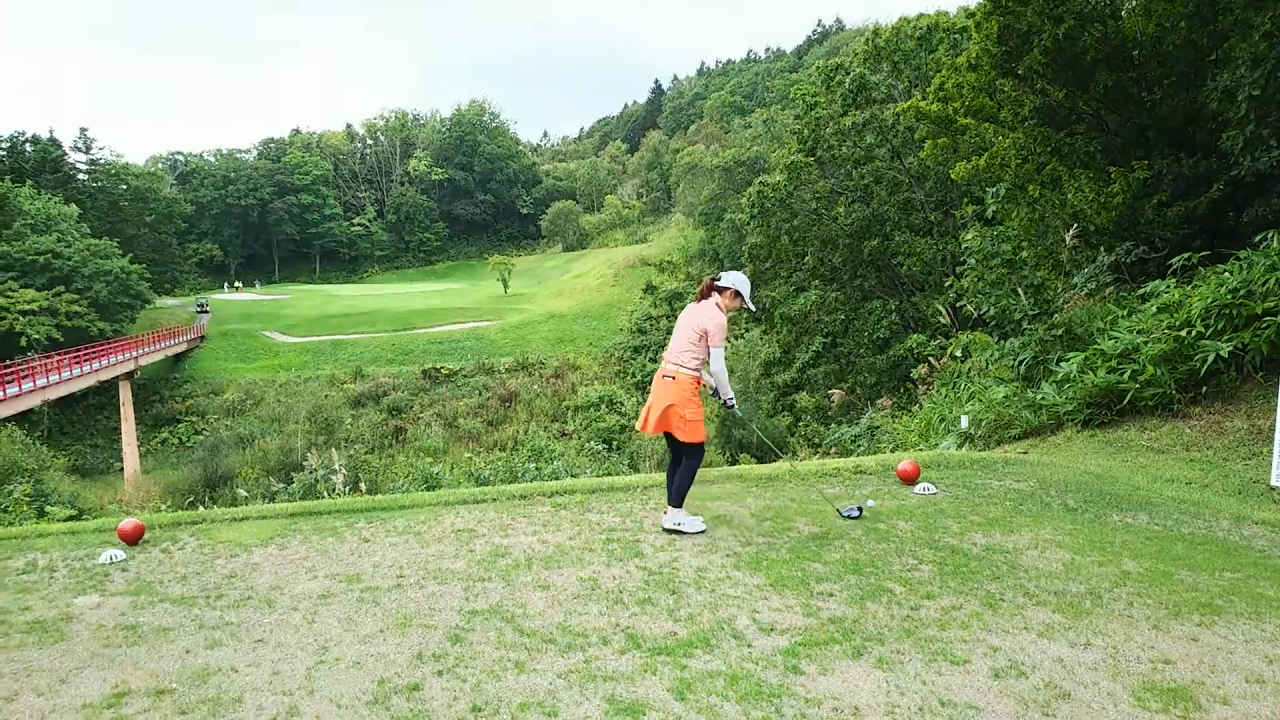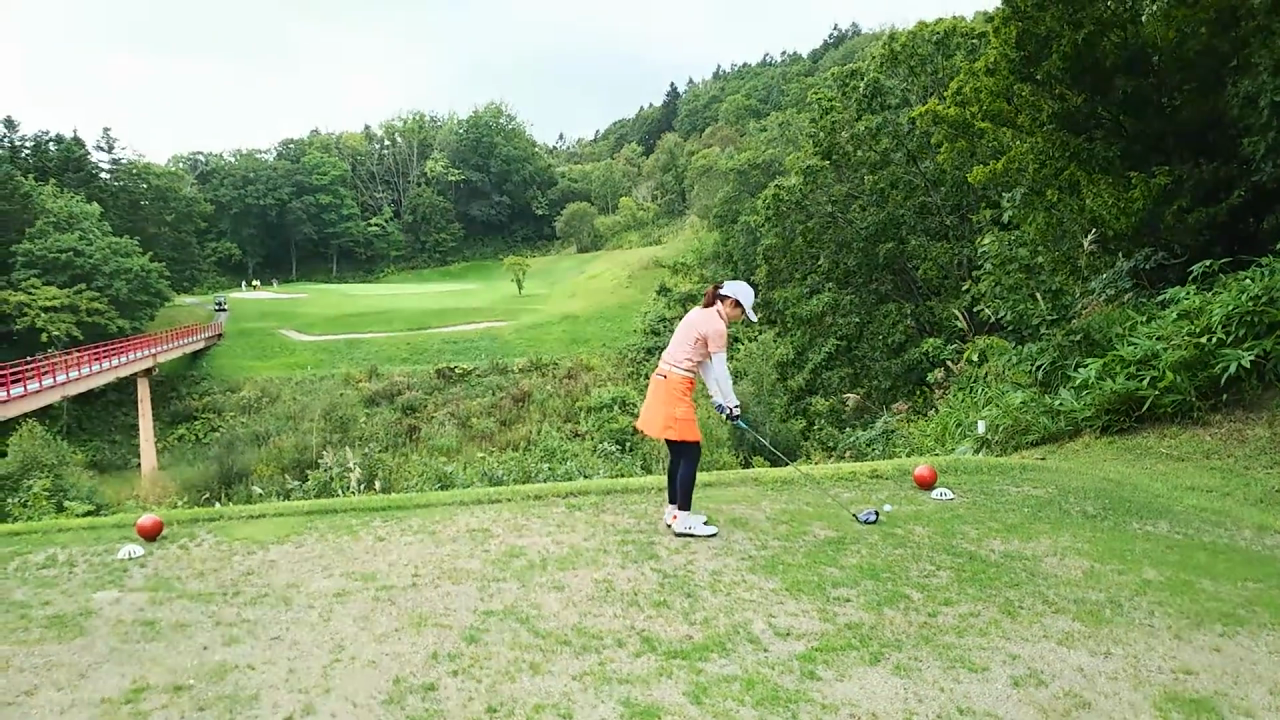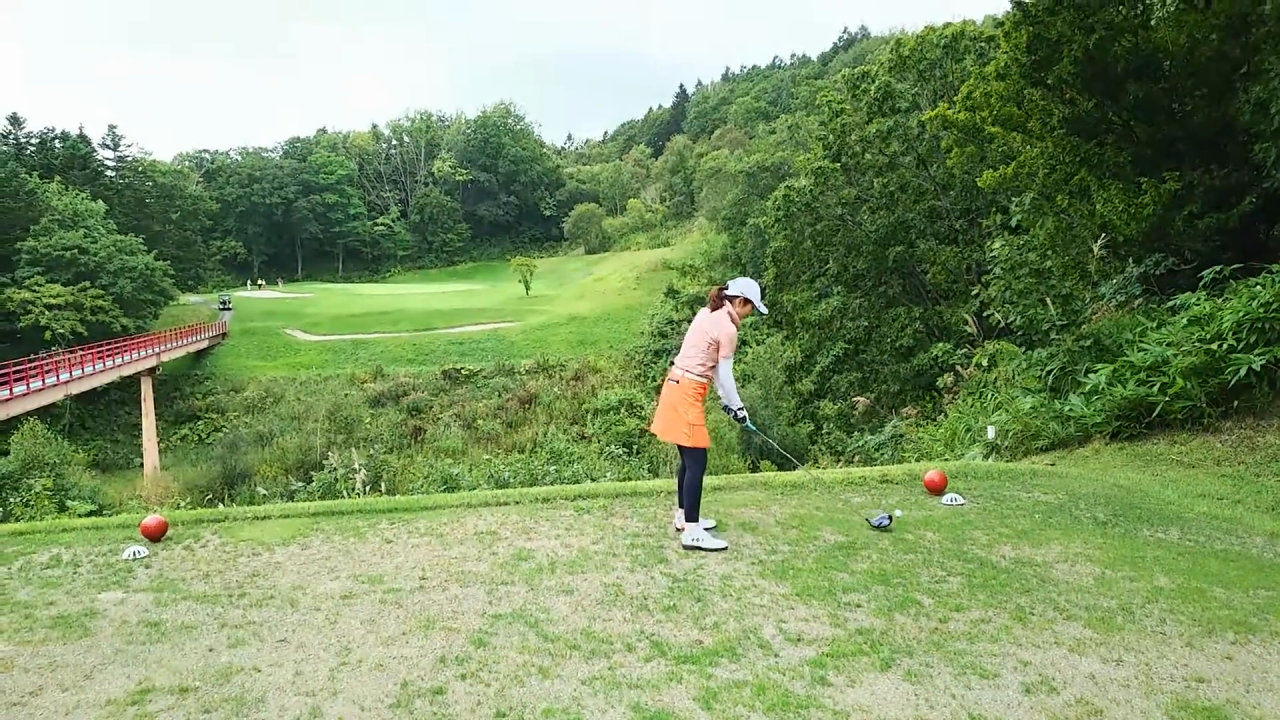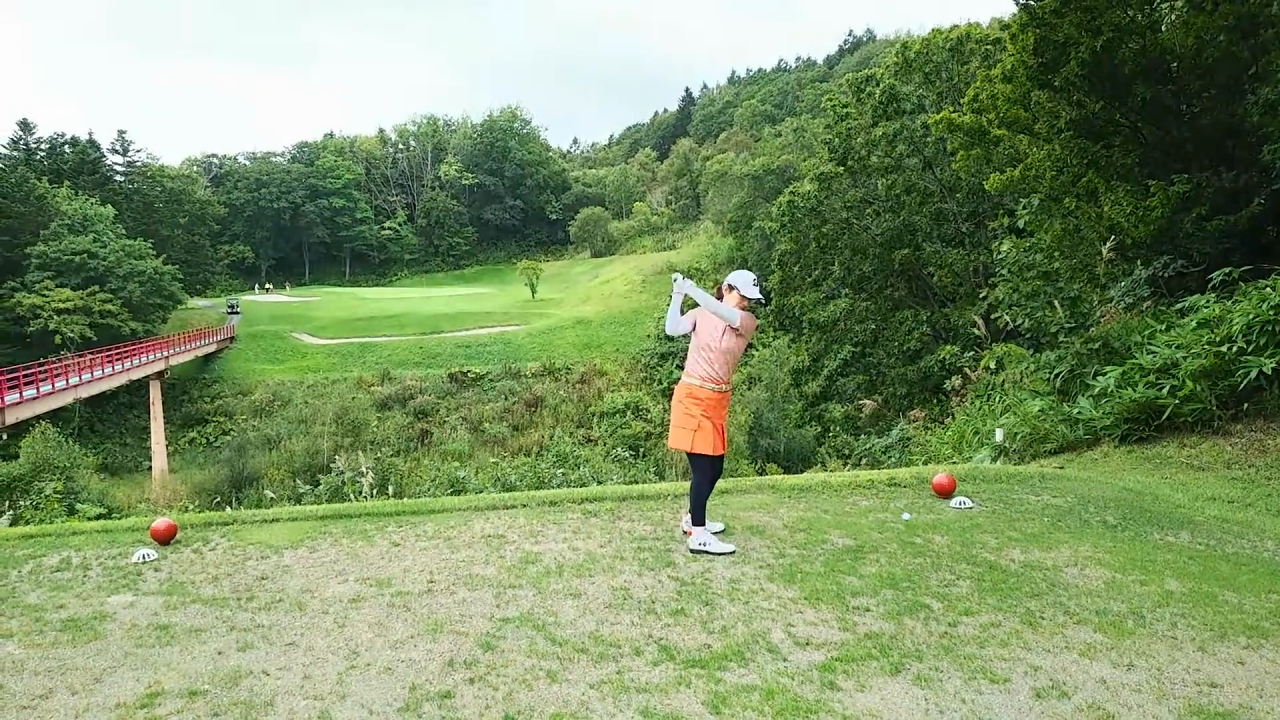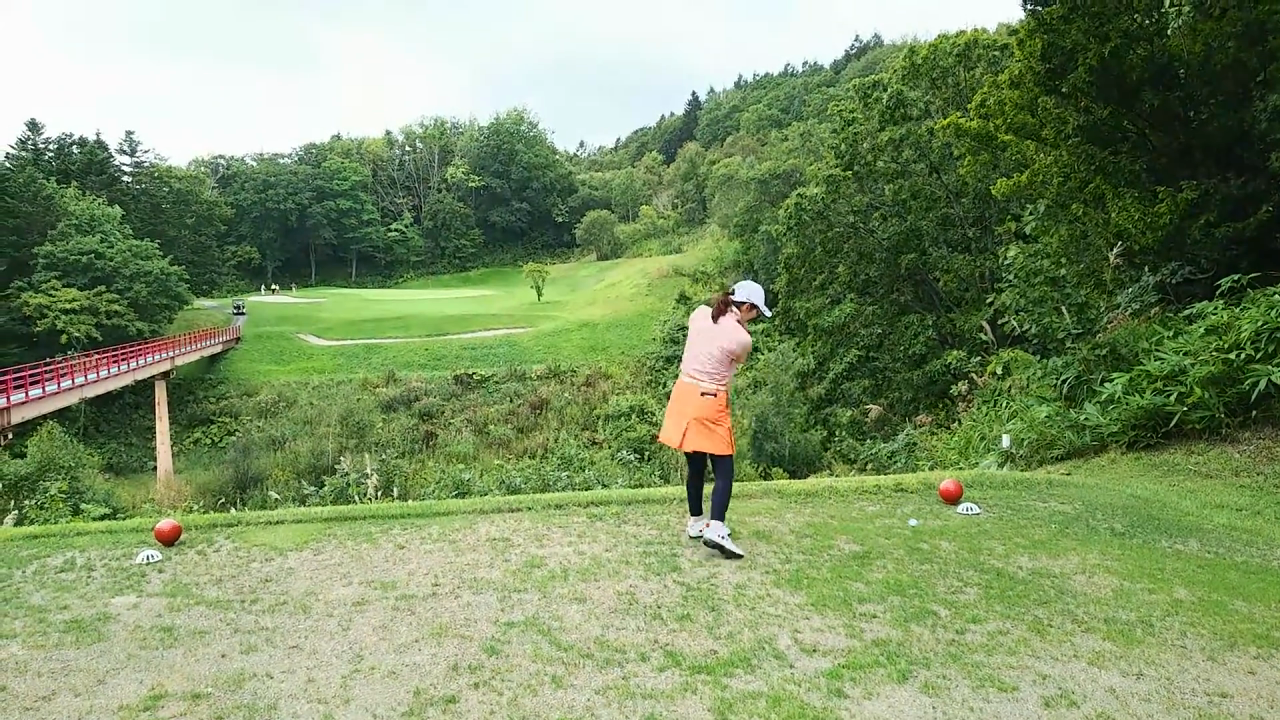
dt=0.7s
person 1, frame 1
left shoulder: (695, 308)
right shoulder: (717, 318)
right elbow: (717, 366)
left wrist: (710, 384)
right wrist: (728, 396)
left hip: (666, 381)
right hip: (681, 388)
left knee: (678, 453)
right knee: (694, 454)
left ankle: (674, 511)
right ankle: (674, 515)
person 1, frame 2
left shoulder: (701, 314)
right shoulder: (715, 325)
right elbow: (721, 371)
left wrist: (717, 398)
right wrist: (733, 404)
left hip: (666, 383)
right hip: (674, 387)
left knee: (679, 453)
right knee: (690, 454)
left ankle: (674, 510)
right ankle: (683, 520)
person 1, frame 3
left shoulder: (707, 314)
right shoulder: (726, 328)
right elbow: (724, 373)
left wrist: (726, 399)
right wrist: (736, 404)
left hip: (679, 387)
right hip: (687, 392)
left knee: (689, 458)
right knee: (697, 461)
left ankle: (684, 515)
right ankle: (691, 532)
person 1, frame 4
left shoulder: (747, 322)
right shoulder: (700, 314)
left elbow: (722, 313)
right elbow: (672, 329)
left wrist: (691, 289)
right wrist: (678, 295)
left hip: (718, 400)
right hip: (692, 396)
left knee: (714, 467)
right knee: (703, 468)
left ankle: (693, 519)
right ankle: (698, 536)
person 1, frame 5
left shoulder: (701, 314)
right shoulder: (743, 339)
left hip: (683, 394)
right hip: (710, 402)
left knee: (696, 465)
right knee: (723, 469)
left ankle: (697, 522)
right ankle: (715, 528)
